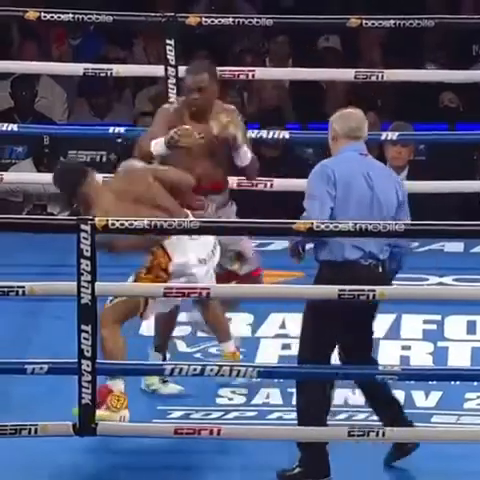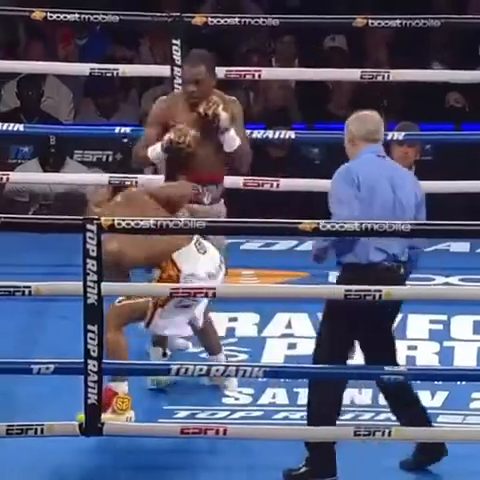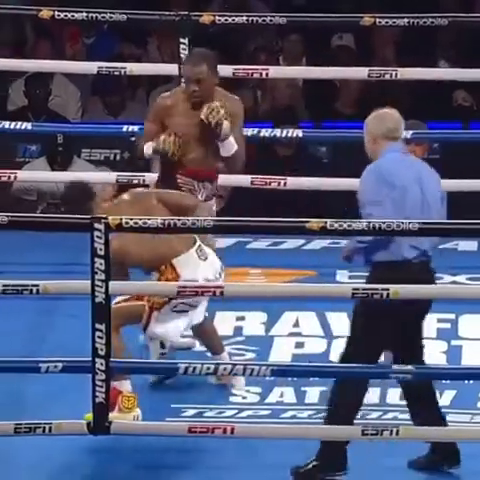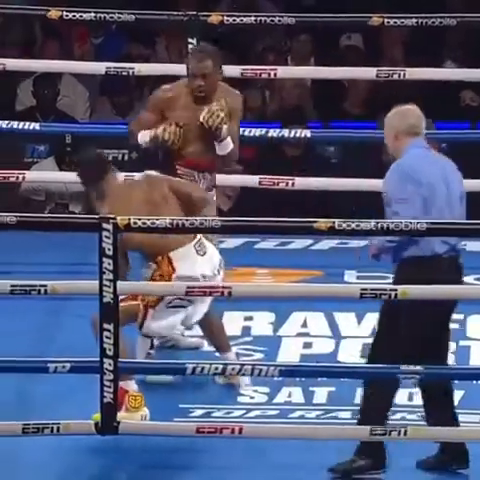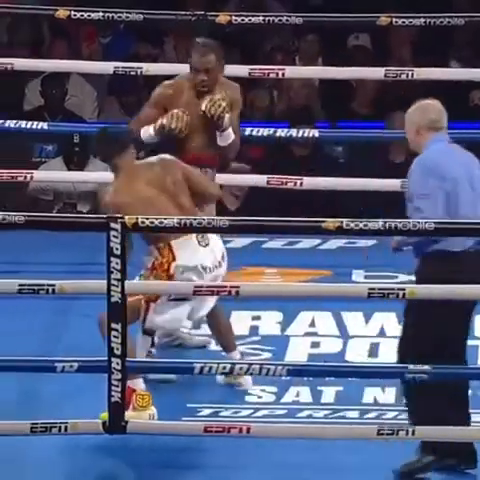
dt=0.1s
person 1, frame 1
left shoulder: (327, 170)
right shoulder: (389, 176)
left elbow: (315, 224)
right elbow: (401, 240)
left wrist: (296, 244)
left hip: (338, 278)
right hip: (374, 278)
left knee: (314, 366)
right knee: (360, 358)
right ankle: (400, 431)
person 1, frame 2
left shoulder: (350, 173)
right shoulder: (407, 177)
right elbow: (417, 241)
left wrist: (319, 247)
left hip: (359, 279)
right hip: (394, 279)
left knee: (328, 366)
right knee: (384, 362)
right ankle: (426, 441)
person 1, frame 3
left shoulder: (377, 172)
right shoulder: (428, 172)
left wrist: (352, 247)
left hip: (391, 276)
right hip: (422, 274)
left knee: (356, 364)
right knee: (410, 362)
right ankle: (442, 447)
person 1, frame 4
left shoulder: (403, 169)
right shoulder: (448, 167)
left elbow: (406, 225)
right elbow: (456, 222)
left wrist: (379, 246)
left hip: (418, 273)
right hip: (449, 270)
left knee: (385, 360)
right knee: (431, 361)
right ankle: (452, 449)
person 1, frame 5
left shoulder: (426, 163)
left elbow: (428, 222)
left wrist: (402, 239)
left hip: (442, 268)
left knee: (417, 356)
left ankle: (435, 447)
person 2, frame 1
left shoulder: (230, 116)
right shoulder: (169, 113)
left elbow: (252, 172)
right elbow: (140, 153)
left wrist: (237, 144)
right wrist: (167, 143)
left hip: (220, 206)
left knee: (251, 275)
person 2, frame 2
left shoulder: (230, 106)
right shoulder: (166, 106)
left elbow: (243, 164)
right elbow: (138, 158)
left wrist: (225, 127)
right wrist: (165, 146)
left hip: (213, 200)
right ankle: (158, 345)
person 2, frame 3
left shoulder: (231, 105)
right shoulder: (165, 103)
left elbow: (238, 164)
right elbow: (142, 148)
left wrist: (223, 132)
right wrist: (157, 148)
left hip: (207, 195)
person 2, frame 4
left shoulder: (231, 99)
right shoulder: (167, 96)
left elbow: (230, 159)
right elbow: (134, 133)
left wrist: (221, 133)
right wrist: (154, 136)
left hip: (206, 187)
person 2, frame 5
left shoulder: (231, 93)
right shoulder: (168, 92)
left elbow: (230, 153)
right elbow: (134, 133)
left wrist: (223, 124)
right wrist: (158, 129)
left hip: (206, 182)
person 3, frame 1
right shoulder: (131, 174)
right elbow: (186, 181)
left hip: (175, 259)
right hip: (201, 242)
left knee: (108, 319)
right knee: (204, 298)
left ankle: (115, 402)
right ankle: (230, 354)
person 3, frame 2
left shoulder: (107, 248)
right shoulder: (130, 197)
right elbow: (186, 190)
left hip: (185, 273)
right hip: (209, 257)
left knee: (111, 322)
right knee: (193, 311)
left ankle: (119, 401)
person 3, frame 3
right shoulder: (138, 197)
right elbow: (193, 204)
left hip: (182, 278)
right hip: (208, 262)
right knee: (194, 313)
left ankle: (122, 400)
person 3, frame 4
left shoulder: (106, 218)
right shoulder: (150, 180)
right elbow: (202, 198)
left hip: (181, 271)
right hip: (209, 256)
right knee: (197, 307)
left ankle: (130, 400)
person 3, frame 5
left shoulder: (112, 199)
right shoulder: (165, 163)
right elbow: (213, 193)
left hip: (180, 261)
right hip: (211, 248)
left knee: (111, 321)
right knee: (206, 303)
